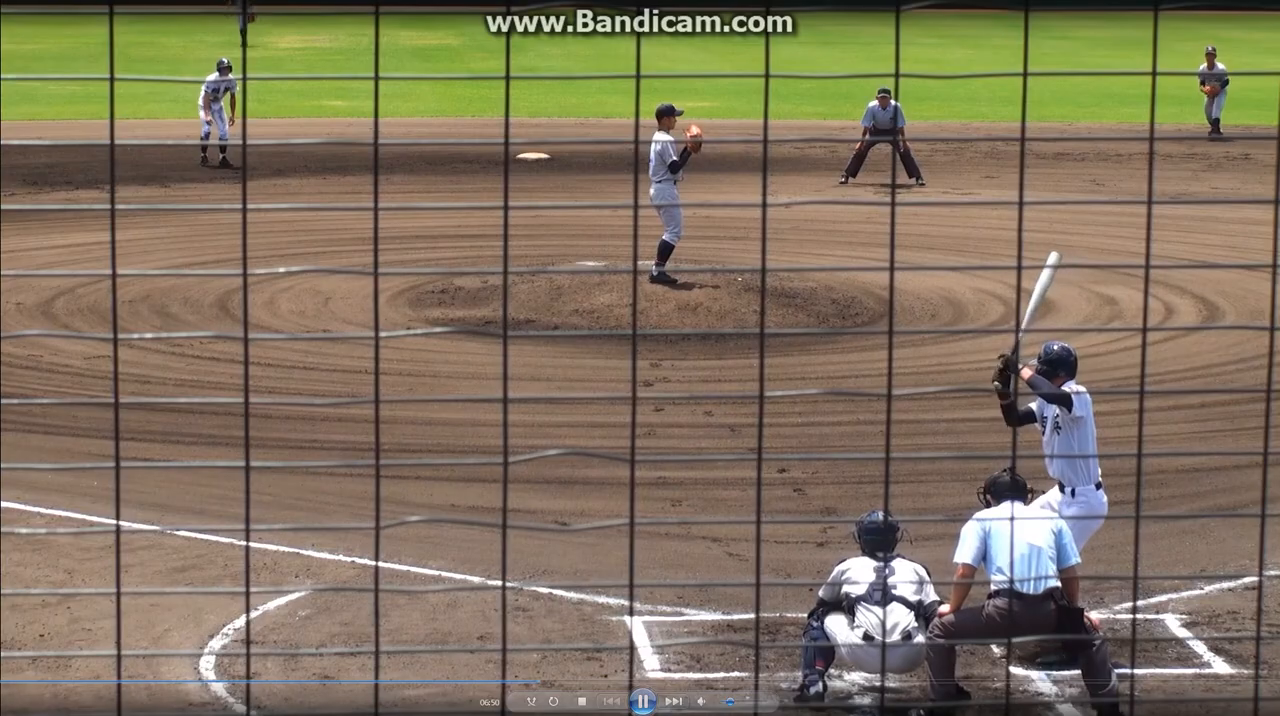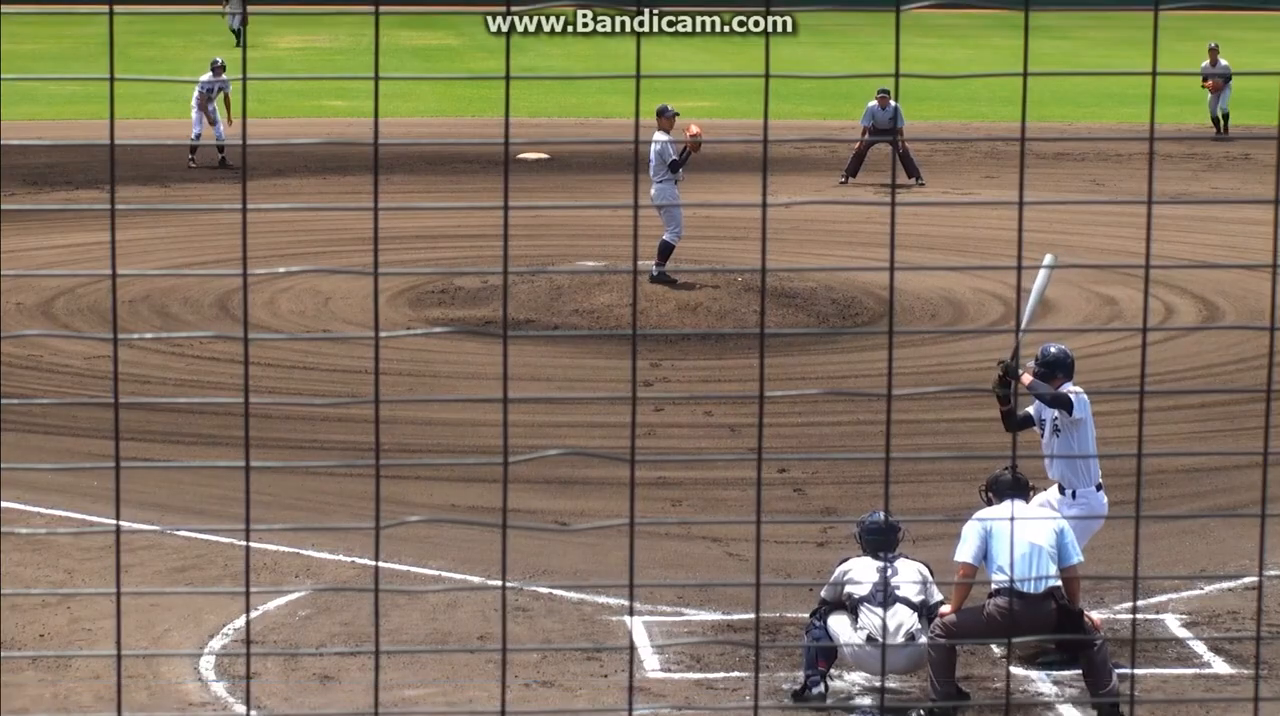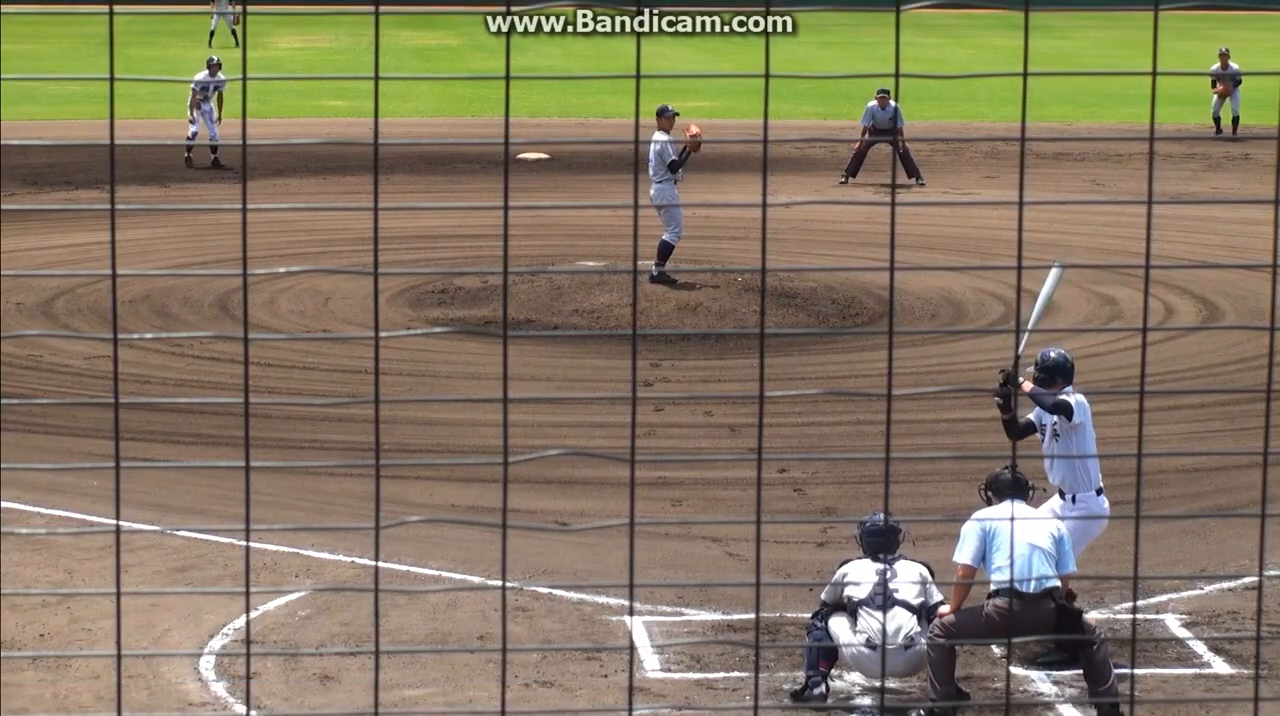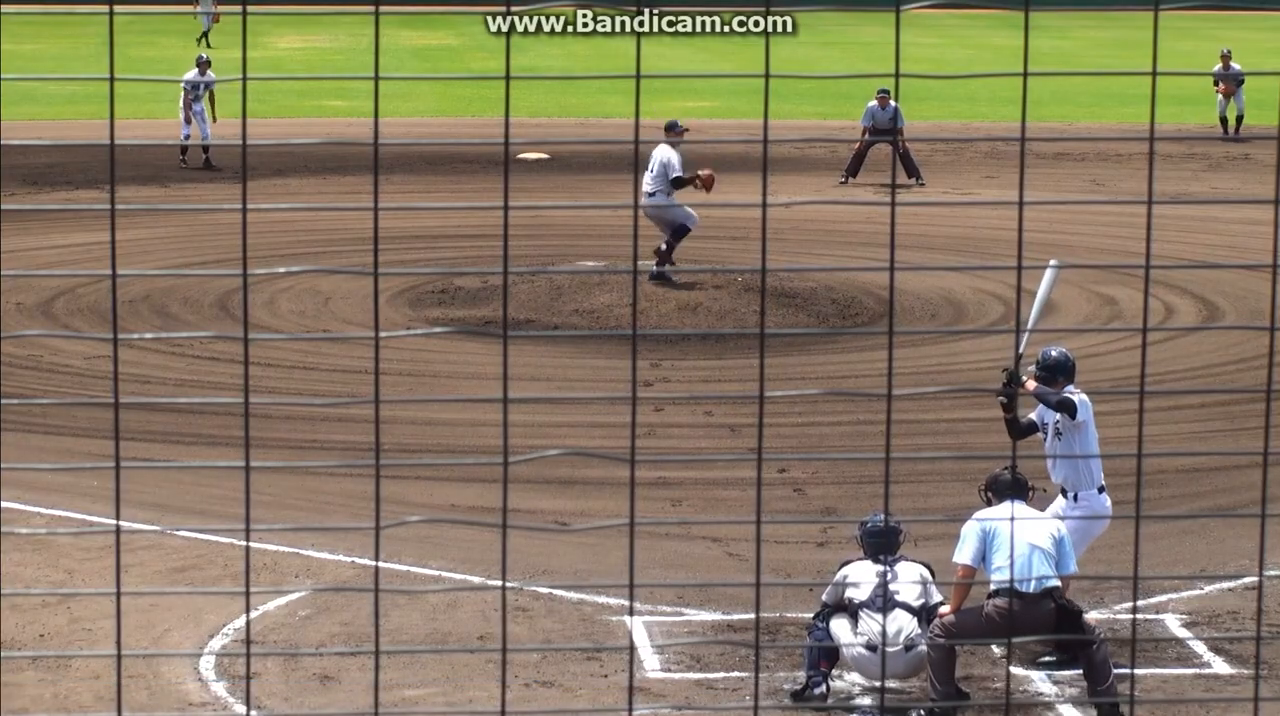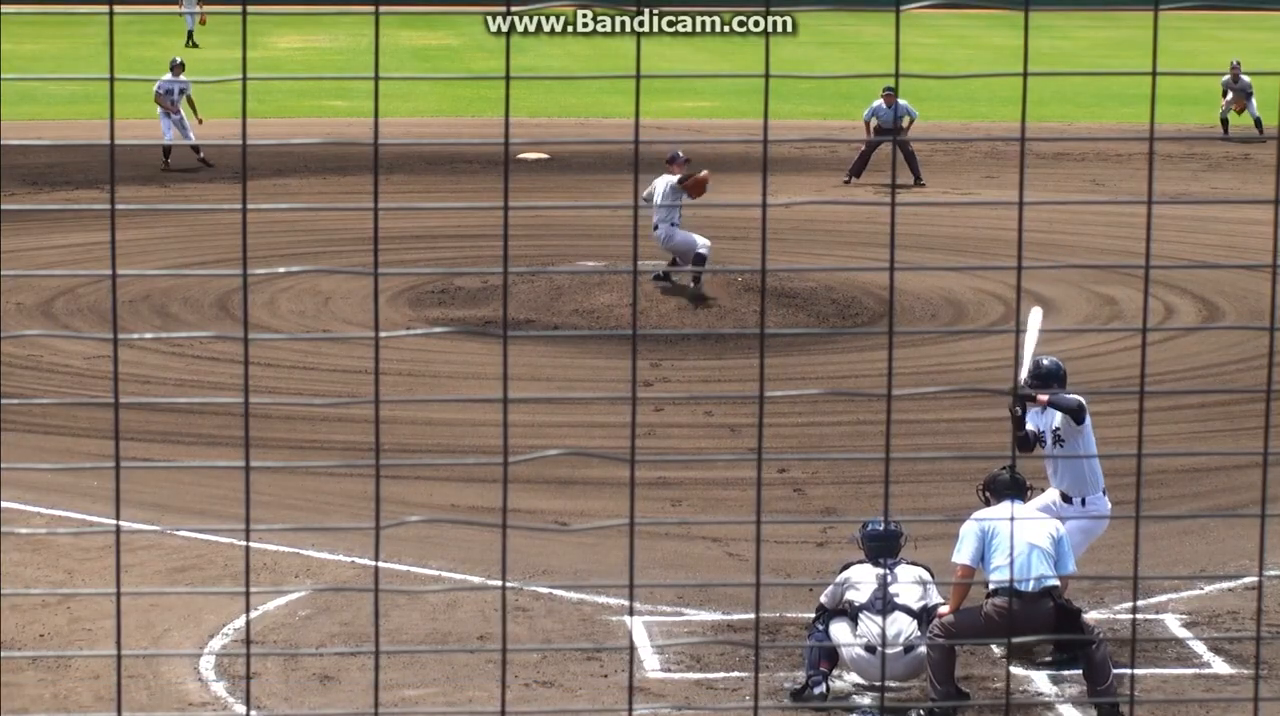
dt=0.4s
person 1, frame 1
left shoulder: (1078, 395)
right shoulder: (1047, 400)
left elbow: (1051, 394)
right elbow: (1014, 420)
left wrist: (1019, 369)
right wrist: (1003, 392)
left hip: (1084, 501)
right hip: (1063, 493)
person 1, frame 2
left shoulder: (1076, 397)
right shoulder: (1046, 401)
left elbow: (1053, 399)
right elbow: (1013, 425)
left wrist: (1019, 375)
right wrist: (1003, 398)
left hip: (1084, 502)
right hip: (1062, 493)
person 1, frame 3
left shoulder: (1076, 403)
right shoulder: (1046, 407)
left elbow: (1054, 405)
right elbow: (1015, 433)
left wrist: (1020, 382)
right wrist: (1005, 406)
left hip: (1086, 506)
right hip: (1064, 499)
person 1, frame 4
left shoulder: (1078, 401)
right shoulder: (1048, 406)
left elbow: (1060, 404)
right elbow: (1017, 433)
left wrist: (1024, 382)
right wrist: (1009, 406)
left hip: (1088, 503)
right hip: (1068, 498)
person 1, frame 5
right shoulder: (1037, 413)
left elbow: (1074, 407)
right elbow: (1025, 441)
left wrist: (1035, 396)
right wrist: (1018, 420)
left hip: (1088, 507)
right hip: (1061, 498)
left ankle: (1065, 648)
person 2, frame 1
left shoulder: (982, 519)
right shoulder: (1052, 519)
left elbow: (965, 571)
right elbow: (1069, 573)
left wrist: (952, 608)
right wrist: (1075, 611)
left hip: (1004, 609)
right hip: (1050, 611)
left knee: (940, 630)
right knee: (1091, 639)
person 2, frame 2
left shoulder: (983, 518)
right shoulder: (1054, 518)
left elbow: (966, 571)
right elbow: (1071, 572)
left wrist: (953, 608)
right wrist: (1075, 610)
left hip: (1006, 608)
right hip: (1051, 610)
left knee: (941, 630)
right knee: (1092, 638)
person 2, frame 3
left shoulder: (981, 518)
right shoulder: (1053, 522)
left elbow: (965, 572)
right elbow: (1064, 580)
left wrist: (953, 608)
left hip: (1004, 609)
right hip: (1049, 610)
left knee: (940, 631)
right knee: (1093, 640)
person 2, frame 4
left shoulder: (982, 519)
right shoulder: (1054, 523)
left elbow: (965, 572)
right elbow: (1064, 580)
left wrist: (953, 608)
left hip: (1005, 609)
right hip: (1049, 610)
left knee: (940, 631)
right knee: (1092, 639)
person 2, frame 5
left shoulder: (980, 519)
right shoulder: (1052, 523)
left elbow: (964, 572)
right elbow: (1063, 580)
left wrist: (952, 608)
left hip: (1003, 608)
right hip: (1047, 609)
left knee: (940, 631)
right knee: (1092, 640)
person 3, frame 1
left shoulder: (847, 567)
right shoulder: (916, 569)
left elbow: (823, 604)
right elbow: (934, 614)
left hip: (862, 654)
right hip: (909, 657)
left knee: (818, 620)
left ankle: (813, 686)
person 3, frame 2
left shoulder: (849, 566)
right shoulder: (918, 568)
left elbow: (825, 603)
right elbow: (938, 613)
left hip: (865, 656)
right hip: (912, 658)
left knee: (820, 619)
left ankle: (815, 687)
person 3, frame 3
left shoulder: (849, 569)
right shoulder: (919, 570)
left elbow: (826, 605)
left hip: (865, 659)
right hip: (911, 661)
left knee: (821, 620)
left ankle: (816, 687)
person 3, frame 4
left shoulder: (850, 570)
right shoulder: (920, 570)
left elbow: (827, 607)
left hip: (866, 662)
right hip: (911, 664)
left knee: (823, 620)
left ankle: (816, 687)
person 3, frame 5
left shoulder: (852, 572)
right shoulder: (920, 573)
left elbow: (822, 610)
left hip: (865, 664)
right hip: (911, 666)
left knee: (824, 620)
left ankle: (816, 687)
person 4, frame 1
left shoulder: (657, 138)
right shoulder: (666, 140)
right elbow: (674, 168)
left wrist: (687, 148)
right wrist: (690, 151)
left hip: (658, 189)
right hip: (666, 190)
left knee: (671, 231)
right knee: (674, 231)
left ankle: (657, 270)
right ankle: (658, 271)
person 4, frame 2
left shoulder: (657, 138)
right shoulder: (665, 139)
right elbow: (675, 167)
left wrist: (686, 148)
right wrist: (690, 151)
left hip: (659, 189)
right hip: (666, 190)
left knee: (671, 231)
right knee: (675, 231)
left ankle: (657, 270)
right ankle: (658, 271)
person 4, frame 3
left shoulder: (657, 138)
right shoulder: (665, 140)
right elbow: (674, 167)
left wrist: (686, 147)
right wrist: (689, 150)
left hip: (659, 189)
right hip: (666, 190)
left knee: (670, 231)
right knee: (674, 232)
left ankle: (657, 270)
right ankle: (658, 271)
person 4, frame 4
left shoulder: (658, 150)
right shoulder: (672, 154)
right elbow: (676, 183)
left wrist: (692, 181)
right wrist: (697, 176)
left hip: (648, 201)
right hip: (659, 201)
left knee: (674, 232)
right knee: (691, 219)
left ankle: (658, 269)
right ankle: (666, 248)
person 4, frame 5
left shoulder: (659, 181)
right shoulder: (673, 181)
left elbow: (645, 197)
right elbow: (682, 178)
left hip: (663, 231)
right hip: (668, 232)
left knee: (687, 255)
right knee: (703, 245)
left ankle: (663, 274)
right ankle: (696, 283)
